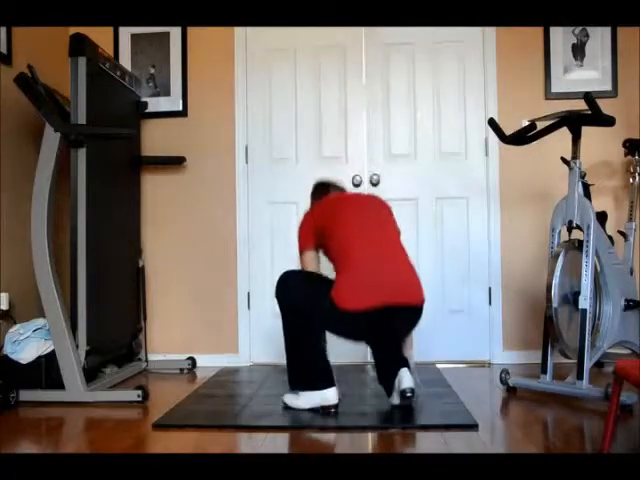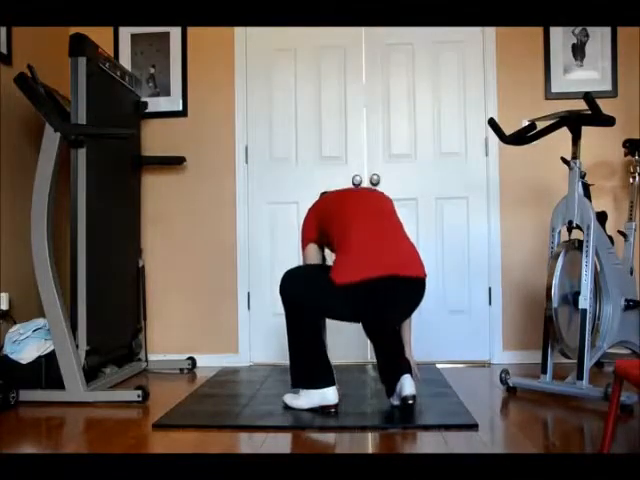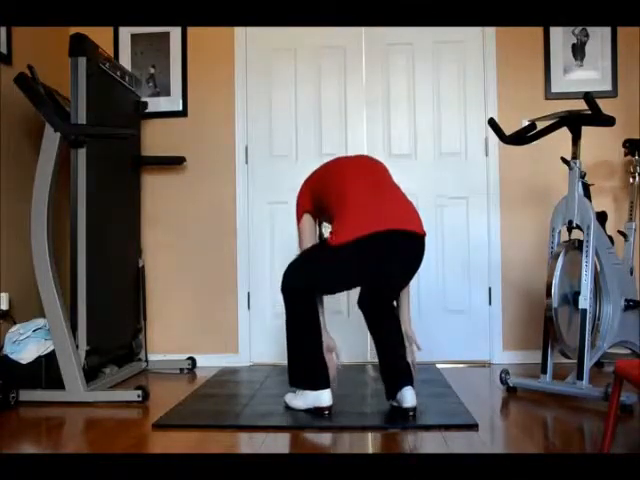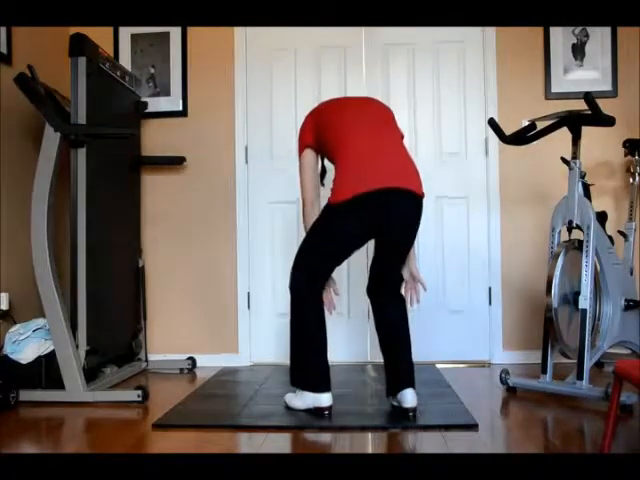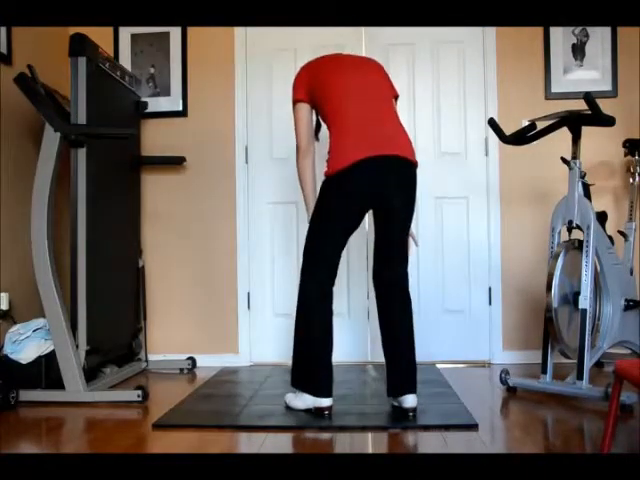
dt=1s
person 1, frame 1
left shoulder: (313, 216)
right shoulder: (378, 204)
left elbow: (312, 284)
right wrist: (403, 347)
left hip: (358, 305)
right hip: (410, 307)
left knee: (289, 288)
left ankle: (318, 388)
right ankle: (398, 374)
person 1, frame 2
left shoulder: (317, 210)
right shoulder: (380, 198)
left elbow: (314, 283)
left wrist: (321, 357)
right wrist: (406, 347)
left hip: (359, 285)
right hip: (413, 283)
left knee: (293, 285)
left ankle: (319, 388)
right ankle: (400, 379)
person 1, frame 3
left shoulder: (312, 186)
right shoulder: (374, 166)
left elbow: (313, 264)
left wrist: (322, 333)
right wrist: (404, 320)
left hip: (360, 241)
right hip: (412, 239)
left knee: (295, 284)
right knee: (378, 302)
left ankle: (315, 389)
right ankle: (402, 388)
person 1, frame 4
left shoulder: (315, 120)
right shoulder: (380, 109)
left elbow: (311, 200)
left wrist: (322, 270)
right wrist: (408, 261)
left hip: (357, 196)
right hip: (409, 194)
left knee: (305, 281)
right knee: (386, 288)
left ankle: (315, 391)
right ankle: (404, 389)
person 1, frame 5
left shoulder: (309, 73)
right shoulder: (374, 67)
left elbow: (305, 149)
left wrist: (313, 213)
right wrist: (399, 218)
left hip: (352, 168)
right hip: (401, 163)
left knee: (318, 277)
right knee: (393, 279)
left ankle: (315, 391)
right ankle: (405, 391)
